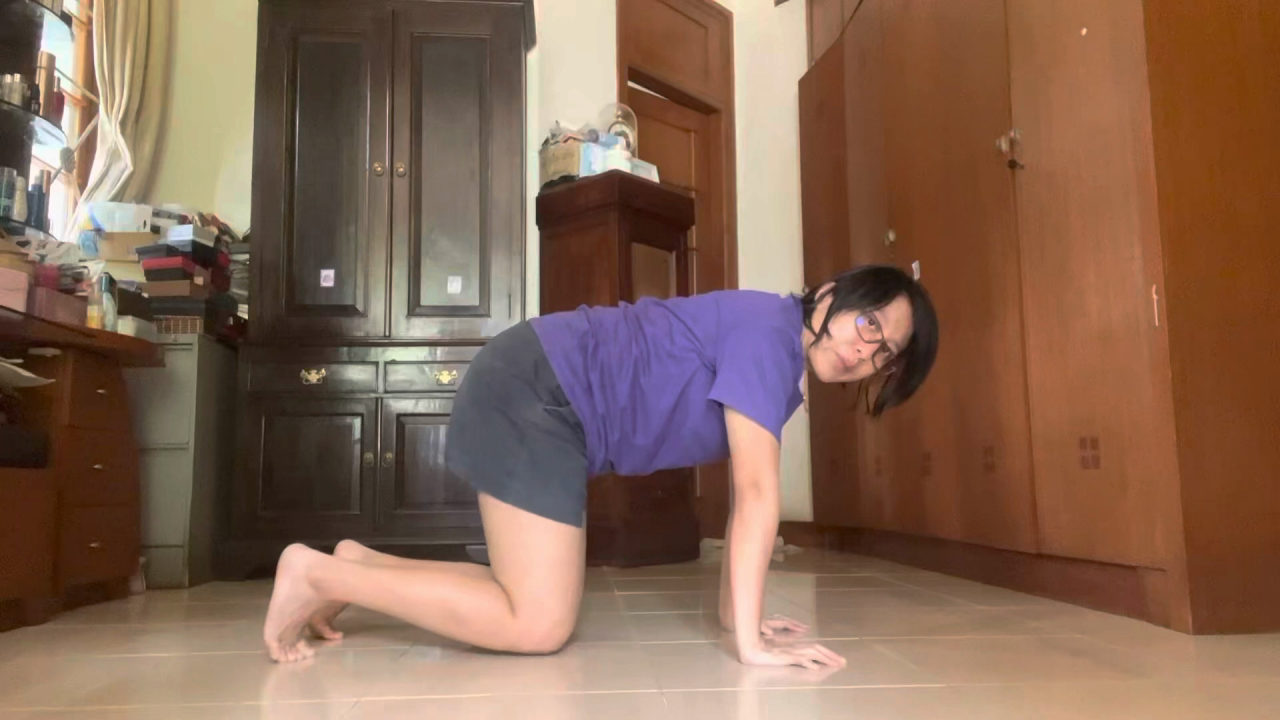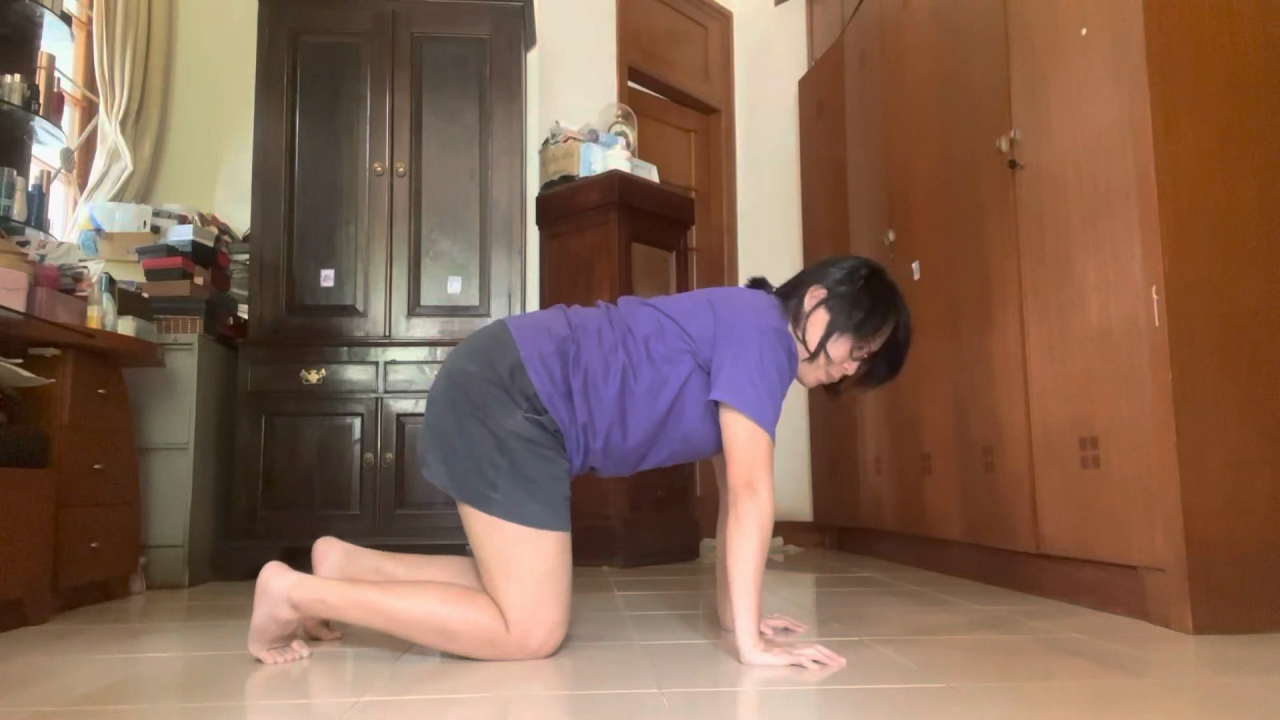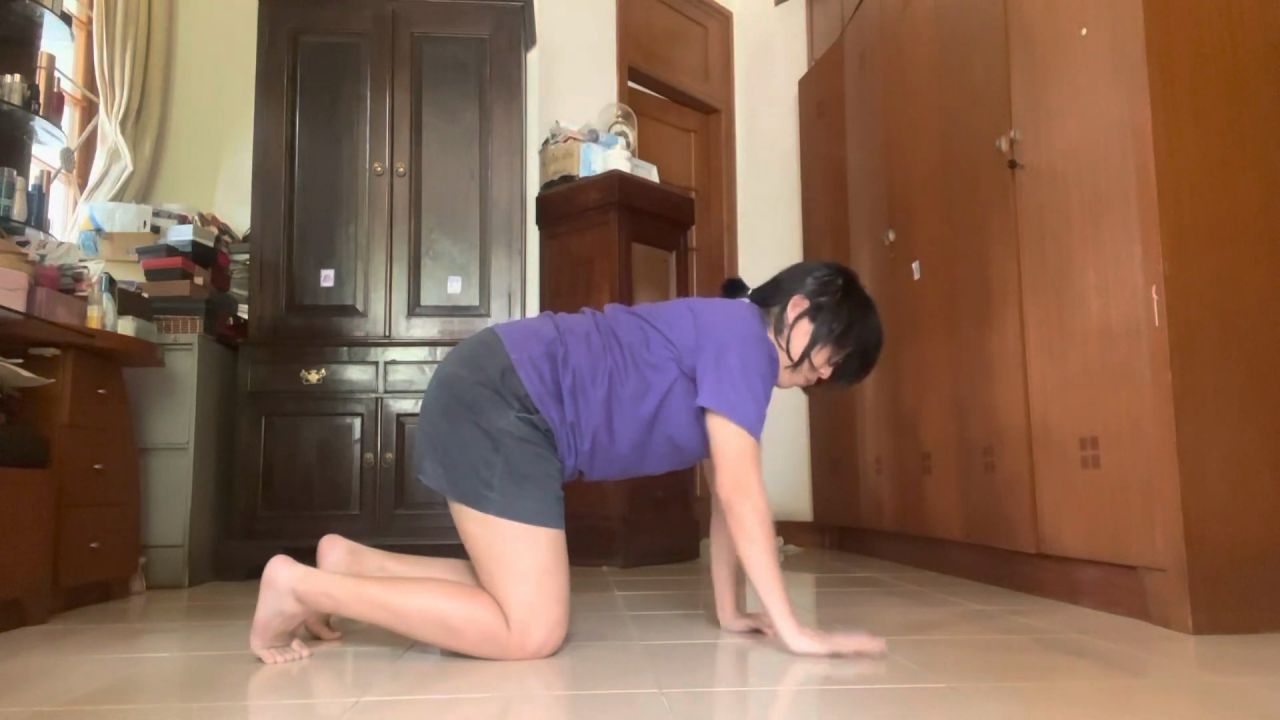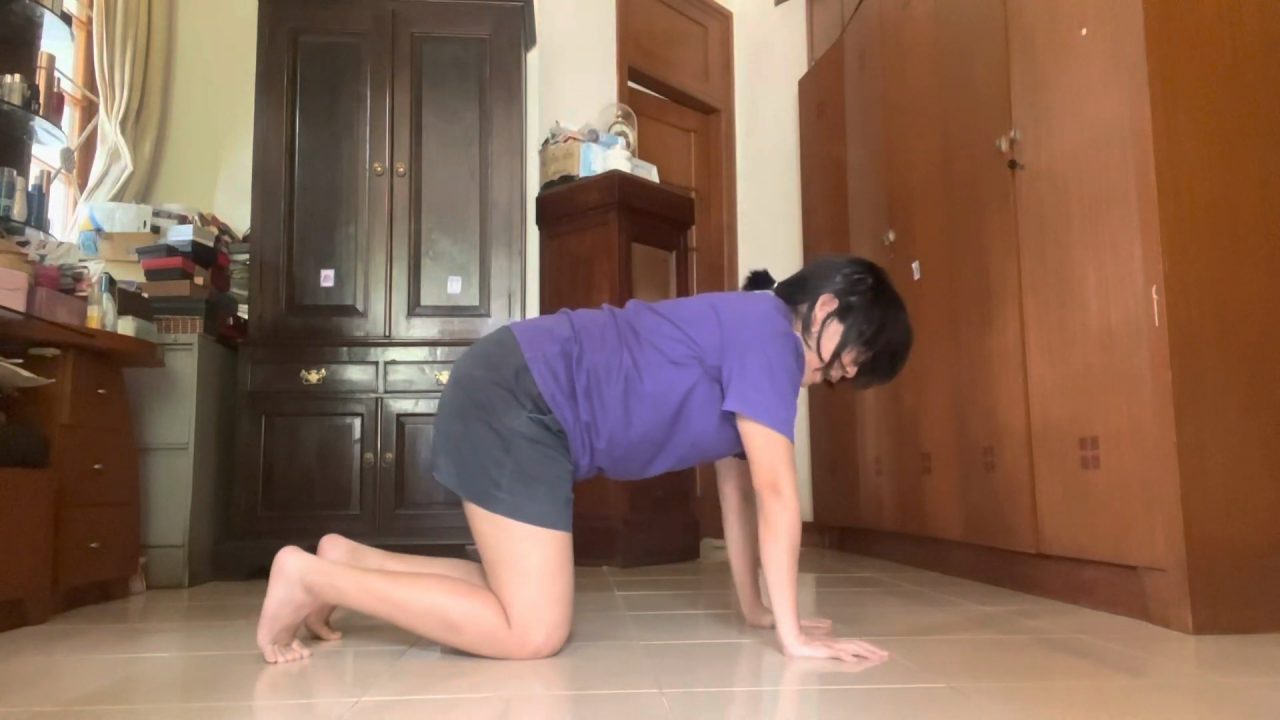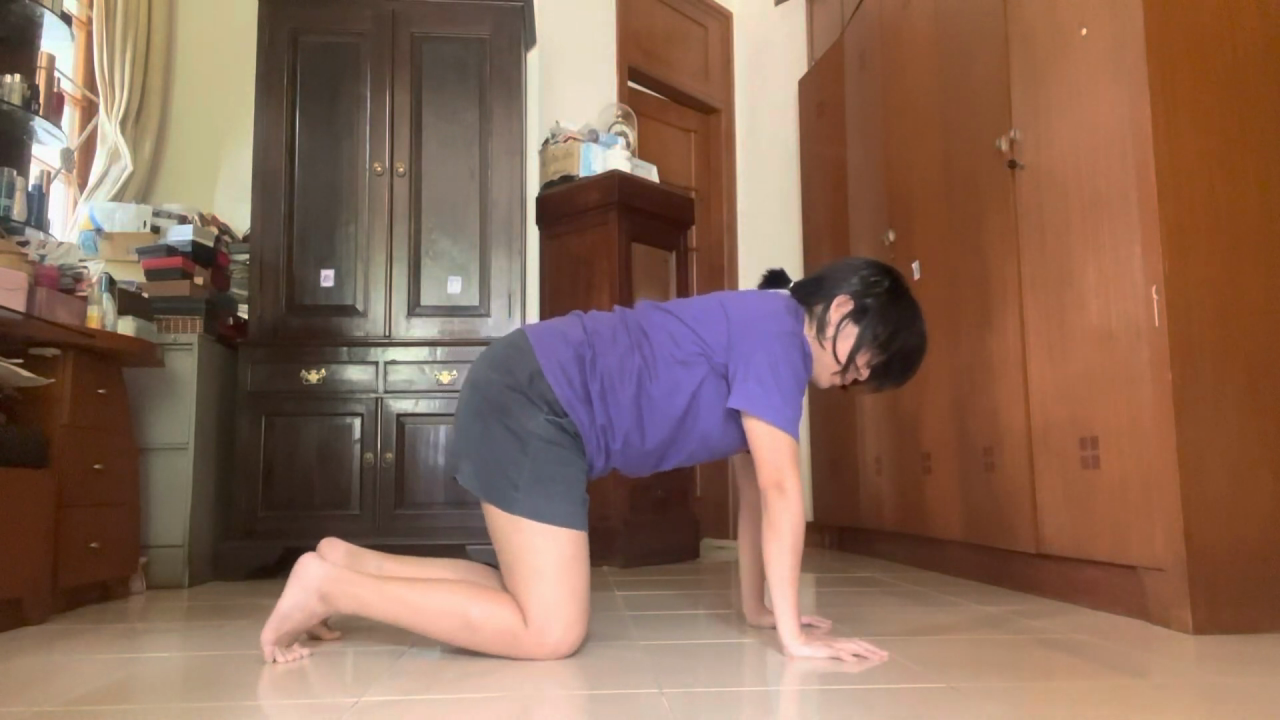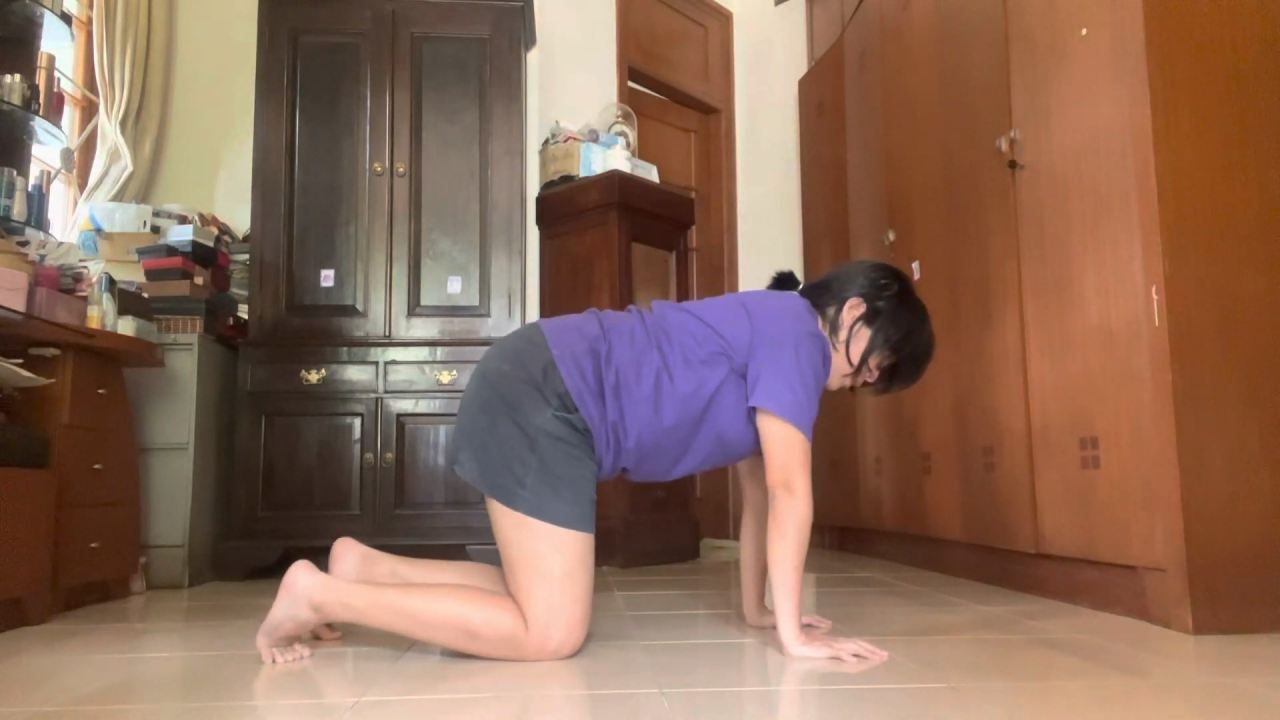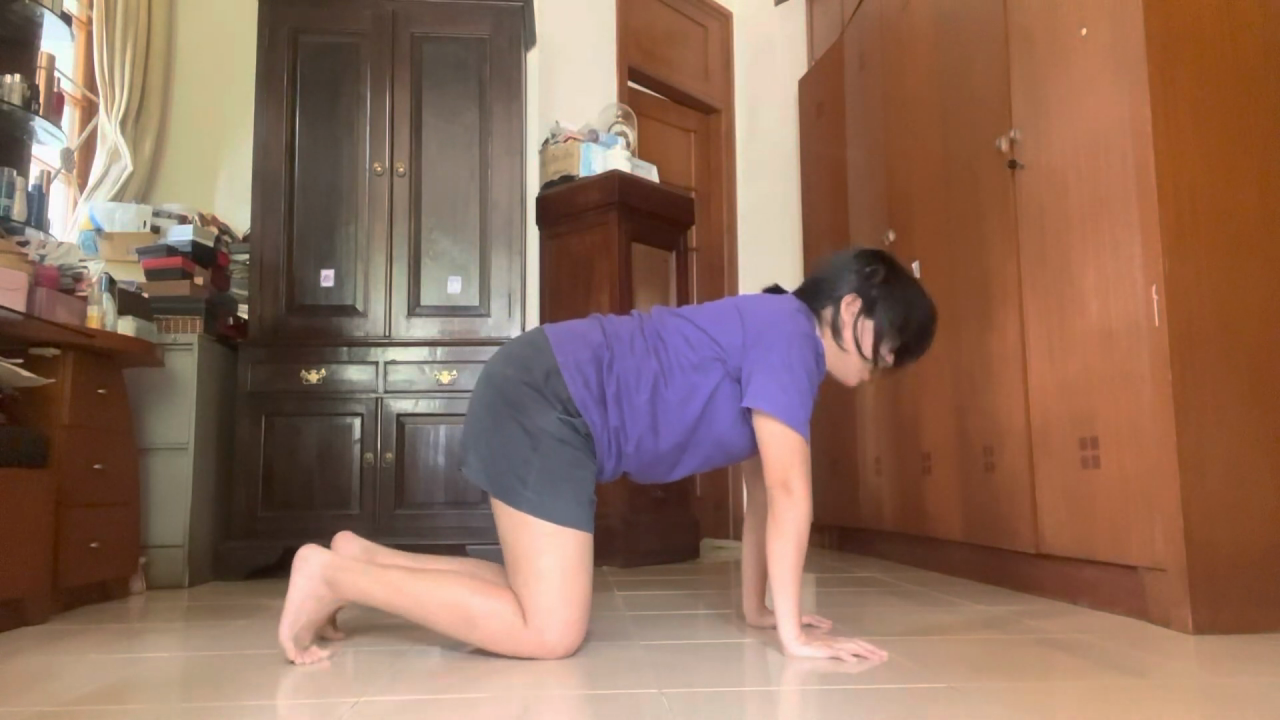
dt=0.7s
person 1, frame 1
left shoulder: (784, 378)
right shoulder: (770, 333)
left elbow: (746, 495)
right elbow: (756, 495)
left wrist: (734, 610)
right wrist: (750, 640)
left hip: (540, 399)
right hip: (530, 389)
left knee: (539, 593)
right knee: (538, 627)
left ankle: (362, 566)
right ankle: (320, 574)
person 1, frame 2
left shoulder: (745, 342)
right shoulder: (763, 332)
left elbow: (733, 492)
right elbow: (751, 493)
left wrist: (732, 611)
right wrist: (749, 641)
left hip: (503, 392)
right hip: (509, 396)
left knee: (523, 585)
right knee: (532, 631)
left ankle: (347, 564)
right ankle: (296, 592)
person 1, frame 3
left shoulder: (727, 348)
right shoulder: (744, 338)
left elbow: (727, 495)
right elbow: (739, 493)
left wrist: (729, 613)
right wrist: (792, 629)
left hip: (494, 396)
right hip: (499, 397)
left knee: (517, 590)
right knee: (532, 632)
left ankle: (349, 561)
right ankle: (301, 585)
person 1, frame 4
left shoulder: (742, 340)
right shoulder: (769, 337)
left elbow: (738, 488)
right elbow: (778, 494)
left wrist: (754, 607)
right wrist: (792, 634)
left hip: (514, 397)
right hip: (517, 398)
left knee: (525, 593)
right knee: (533, 632)
left ankle: (349, 559)
right ankle: (314, 575)
person 1, frame 5
left shoulder: (760, 338)
right shoulder: (777, 334)
left elbow: (753, 489)
right elbow: (780, 491)
left wrist: (755, 607)
right wrist: (793, 633)
left hip: (528, 400)
right hip: (531, 400)
left knee: (535, 596)
right knee: (552, 634)
left ankle: (350, 563)
right ankle: (328, 585)
person 1, frame 6
left shoulder: (768, 338)
right shoulder: (796, 334)
left elbow: (758, 489)
right elbow: (790, 491)
left wrist: (756, 608)
right wrist: (793, 632)
left hip: (537, 392)
right hip: (543, 396)
left knee: (542, 595)
right knee: (551, 634)
left ankle: (365, 567)
right ankle: (321, 592)
person 1, frame 7
left shoulder: (771, 337)
right shoulder: (790, 336)
left elbow: (762, 492)
right elbow: (788, 494)
left wrist: (756, 606)
right wrist: (792, 633)
left hip: (542, 397)
right hip: (545, 399)
left knee: (541, 597)
right knee: (549, 635)
left ankle: (362, 559)
right ankle: (338, 574)
